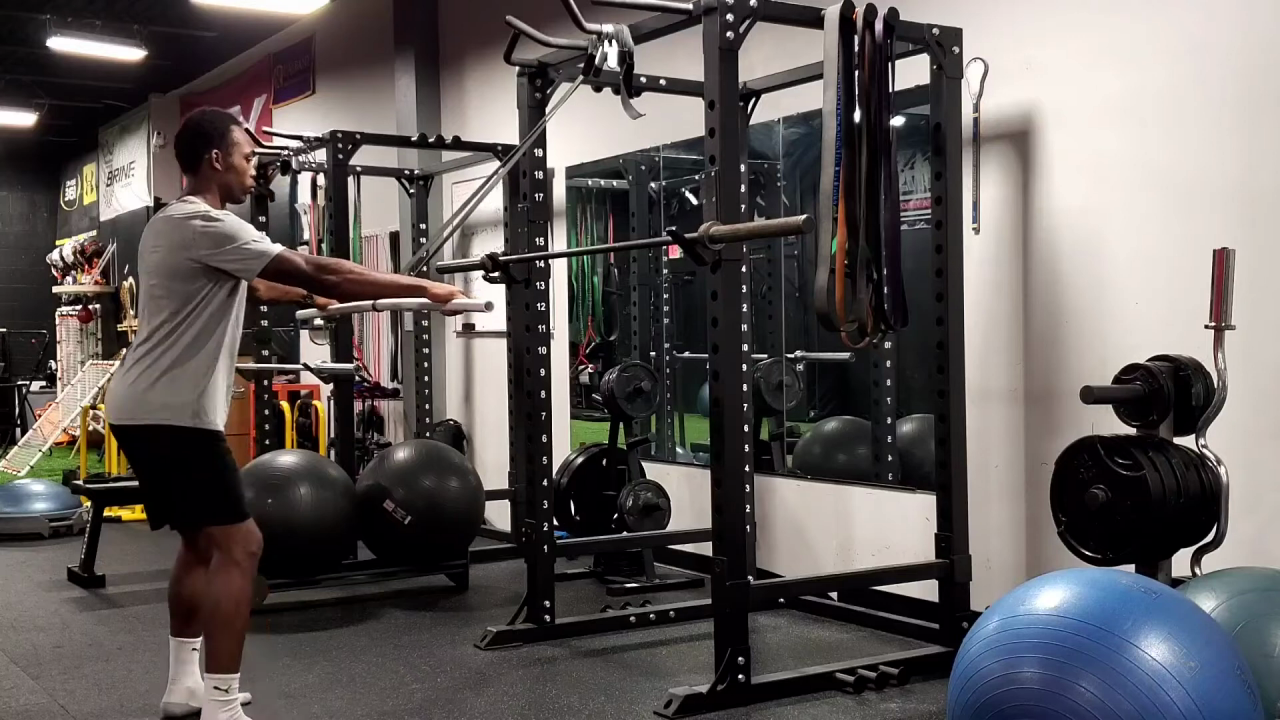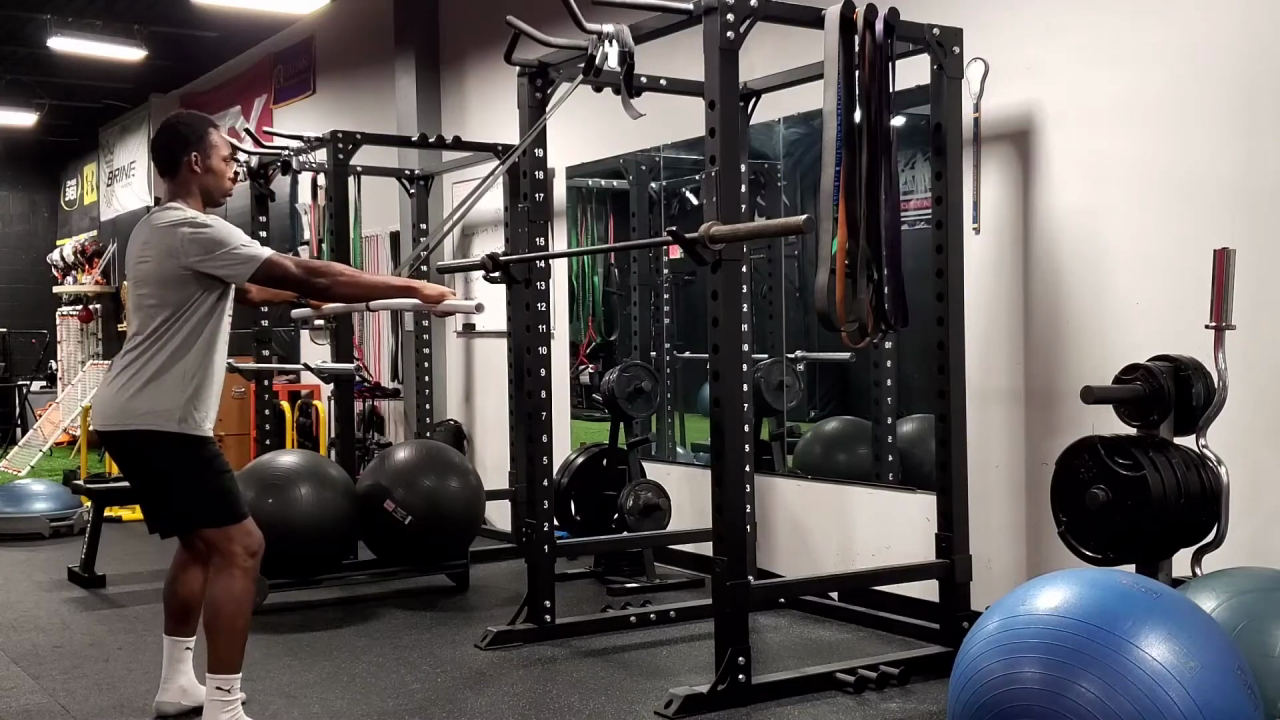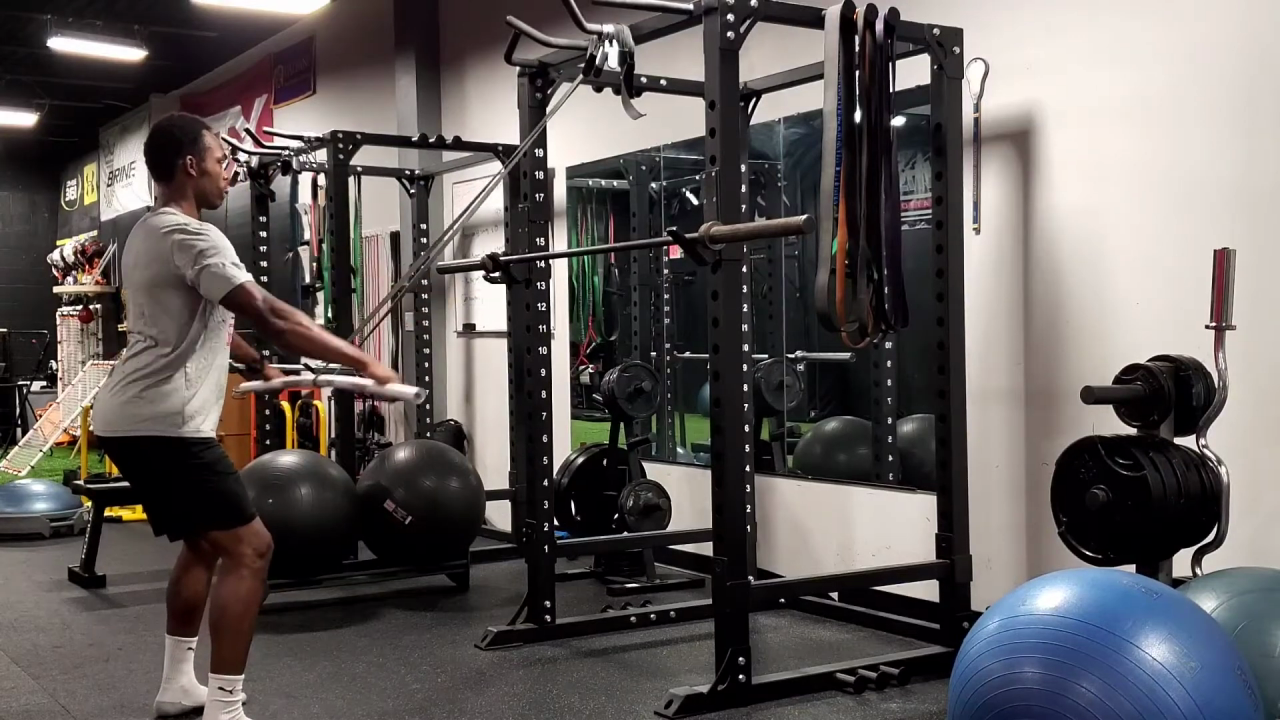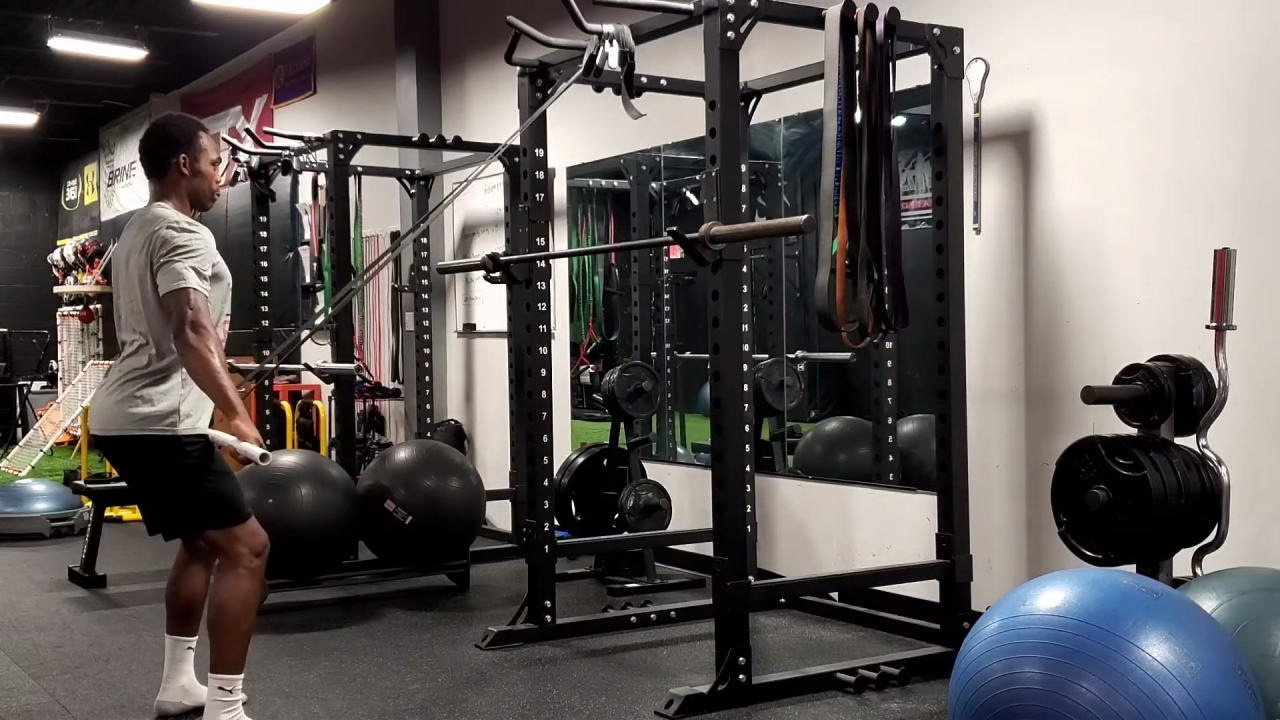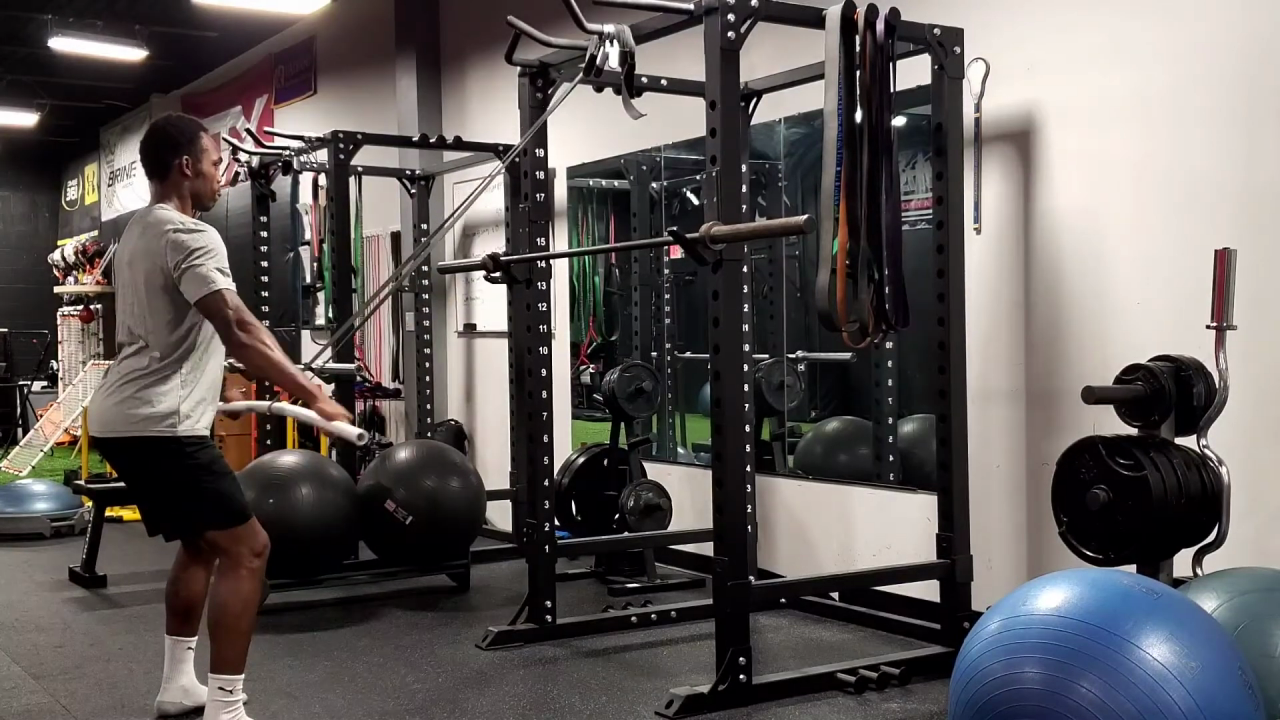
dt=1s
person 1, frame 1
left shoulder: (177, 224)
right shoulder: (204, 225)
left elbow: (250, 285)
right elbow: (318, 272)
left wrist: (307, 298)
right wrist: (422, 288)
left hip: (148, 411)
right hip: (170, 415)
left knee: (202, 542)
right knee: (237, 546)
person 1, frame 2
left shoulder: (161, 228)
right shoulder: (192, 230)
left elbow: (244, 288)
right elbow: (307, 275)
left wrist: (303, 297)
right wrist: (413, 288)
left hip: (136, 415)
right hip: (158, 420)
left knee: (200, 542)
right knee: (239, 548)
person 1, frame 3
left shoulder: (149, 233)
right shoulder: (189, 236)
right elbow: (268, 315)
left wrist: (247, 357)
right wrist: (360, 361)
left hip: (130, 417)
right hip: (160, 423)
left knee: (204, 544)
right knee: (247, 548)
person 1, frame 4
left shoulder: (137, 231)
right shoulder: (181, 234)
right elbow: (191, 330)
right wrist: (235, 414)
left hip: (125, 415)
right hip: (156, 421)
left knee: (201, 542)
right knee: (245, 548)
person 1, frame 5
left shoulder: (139, 233)
right shoulder: (187, 236)
right elbow: (237, 330)
left wrist: (219, 381)
right wrist: (314, 397)
left hip: (124, 417)
right hip: (158, 424)
left knee: (203, 542)
right knee: (246, 548)
